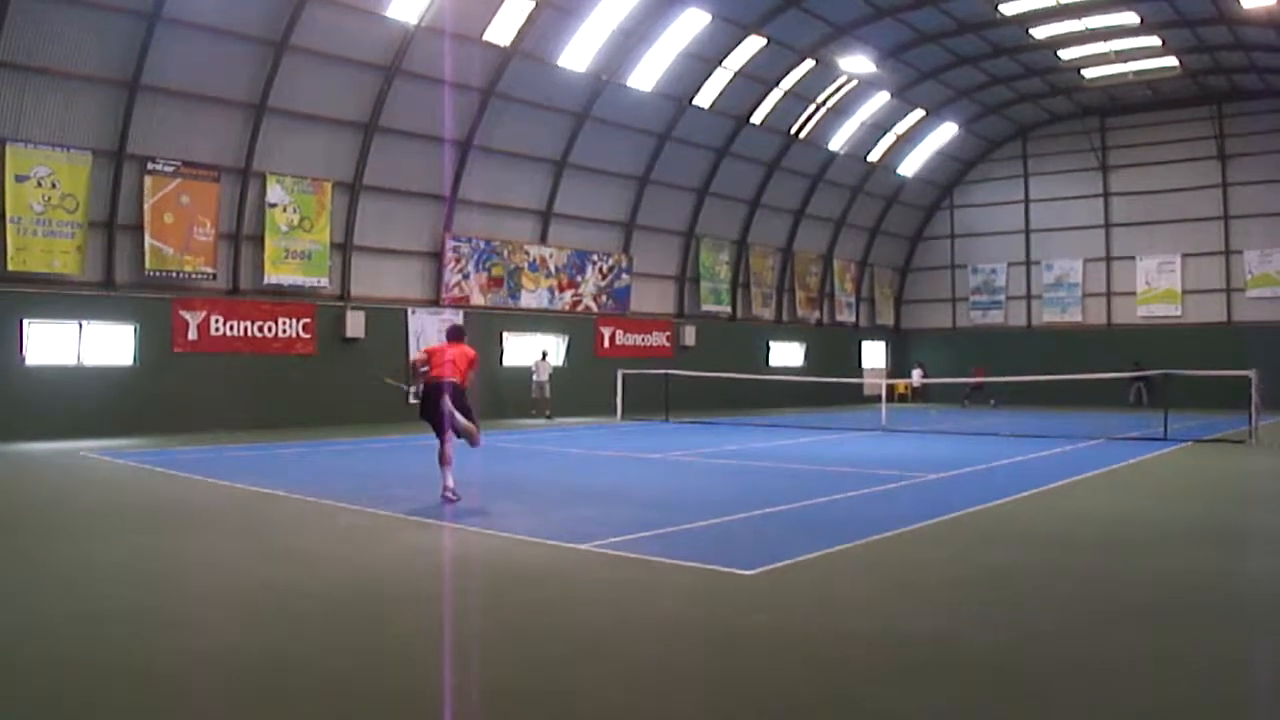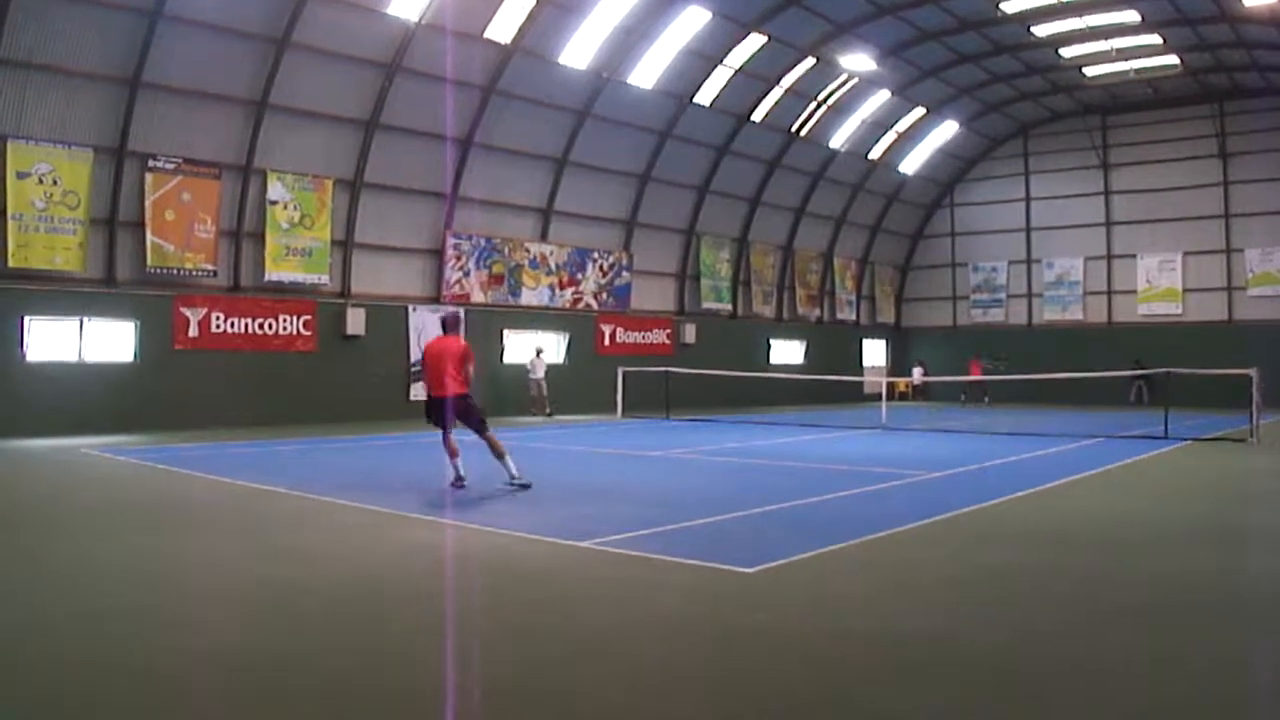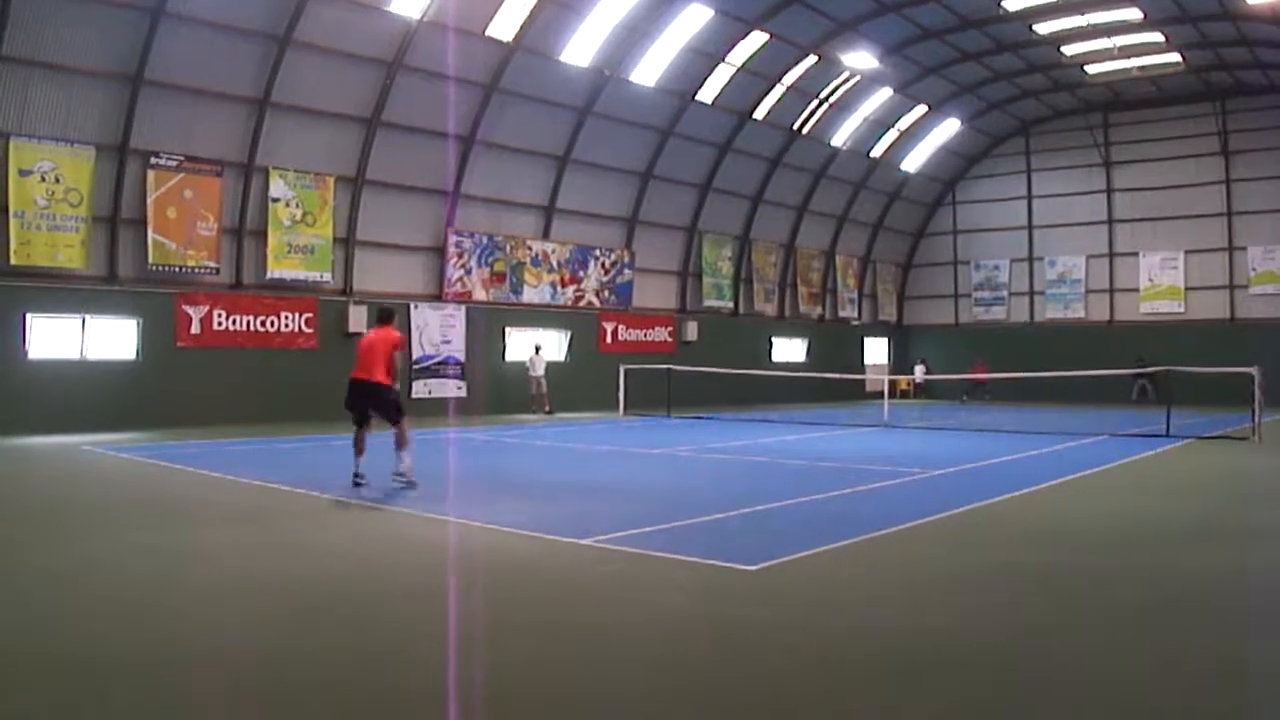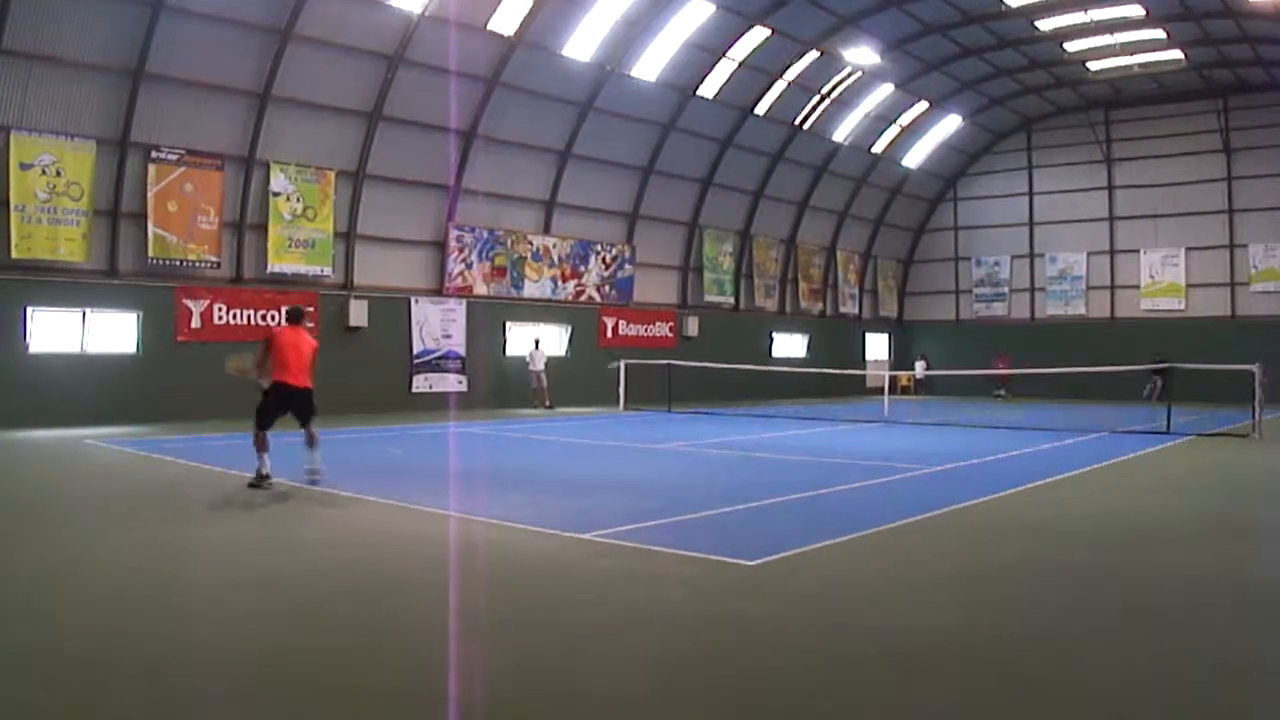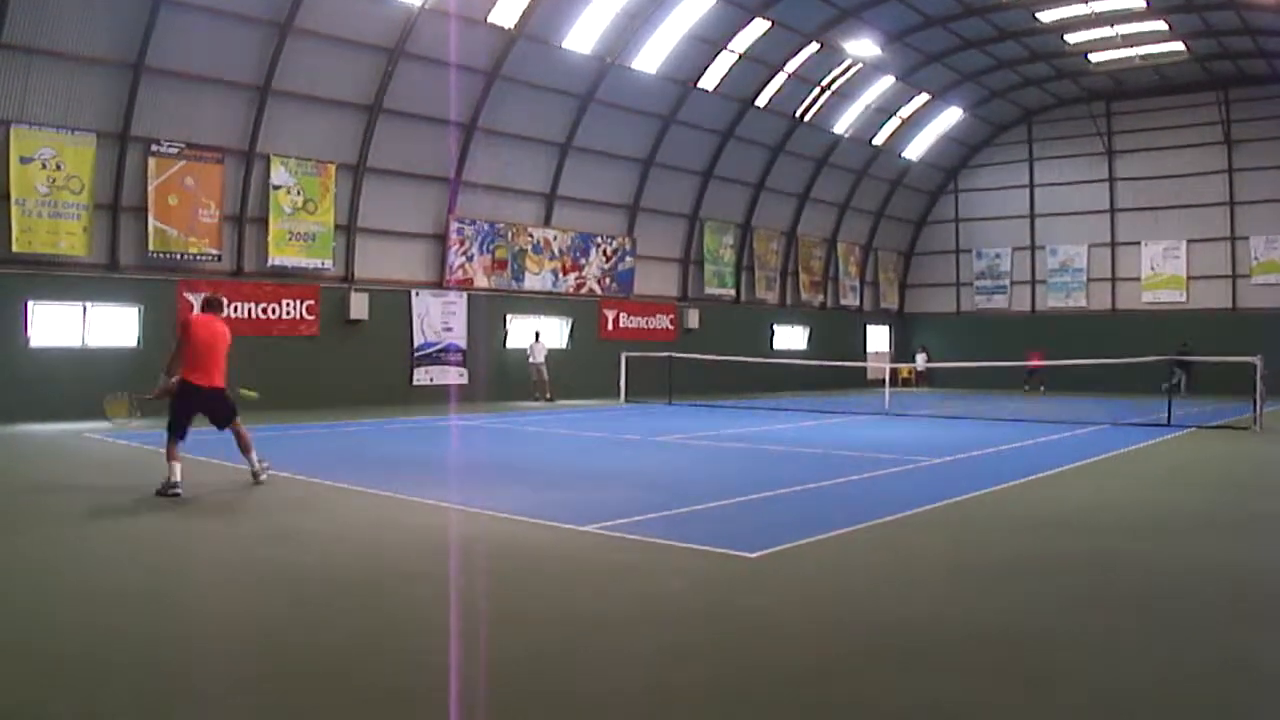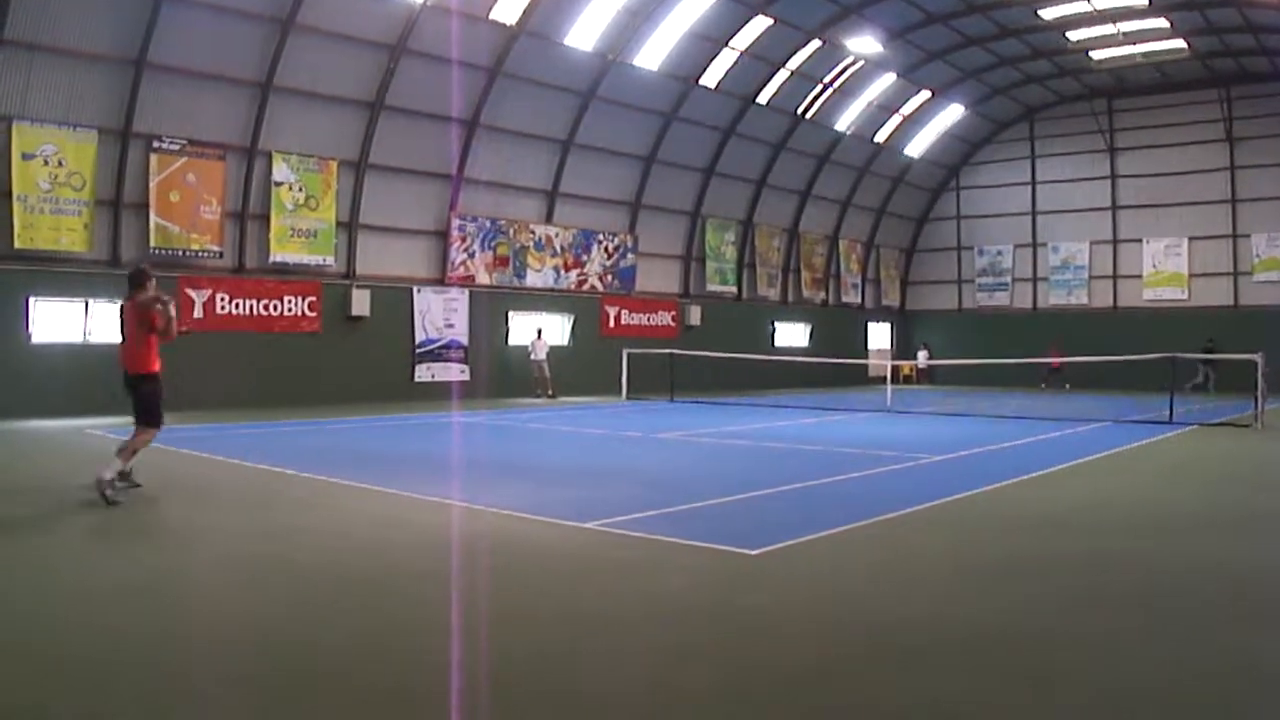
dt=0.4s
person 1, frame 1
left shoulder: (433, 349)
right shoulder: (470, 353)
left elbow: (415, 361)
right elbow: (465, 381)
left wrist: (420, 377)
left hip: (429, 392)
right hip: (451, 388)
left knee: (445, 441)
right knee: (473, 438)
left ankle: (448, 488)
right ankle: (455, 415)
person 1, frame 2
left shoulder: (429, 347)
right shoulder: (463, 346)
left elbow: (426, 376)
right elbow: (469, 376)
left hip: (437, 399)
right hip: (459, 397)
left knee: (447, 433)
right knee: (487, 435)
left ankle: (459, 476)
right ankle: (514, 476)
person 1, frame 3
left shoulder: (366, 337)
right shoulder: (396, 337)
right elbow: (395, 365)
right wrist: (394, 384)
left hip: (356, 385)
right hip: (378, 386)
left knee: (362, 428)
right knee: (401, 424)
left ankle: (358, 473)
right ankle: (401, 471)
person 1, frame 4
left shoulder: (275, 334)
right shoulder: (311, 342)
left elbow: (261, 362)
left wrist: (258, 377)
left hip: (280, 387)
right hip: (304, 390)
left knee: (260, 428)
right knee: (308, 427)
left ankle: (264, 473)
right ankle: (313, 468)
person 1, frame 5
left shoulder: (190, 321)
right shoulder: (225, 331)
left elbow: (177, 355)
left wrist: (167, 380)
left hip: (189, 388)
right hip: (214, 389)
left knee: (174, 437)
right knee: (236, 426)
left ankle: (174, 482)
right ankle: (257, 470)
person 1, frame 6
left shoulder: (130, 304)
right shoulder: (144, 307)
right elbow: (169, 334)
left wrist: (163, 304)
right wrist: (169, 310)
left hip: (133, 372)
right hip: (145, 374)
left knee: (146, 427)
right knee: (148, 431)
left ankle: (123, 472)
right ankle: (107, 478)
